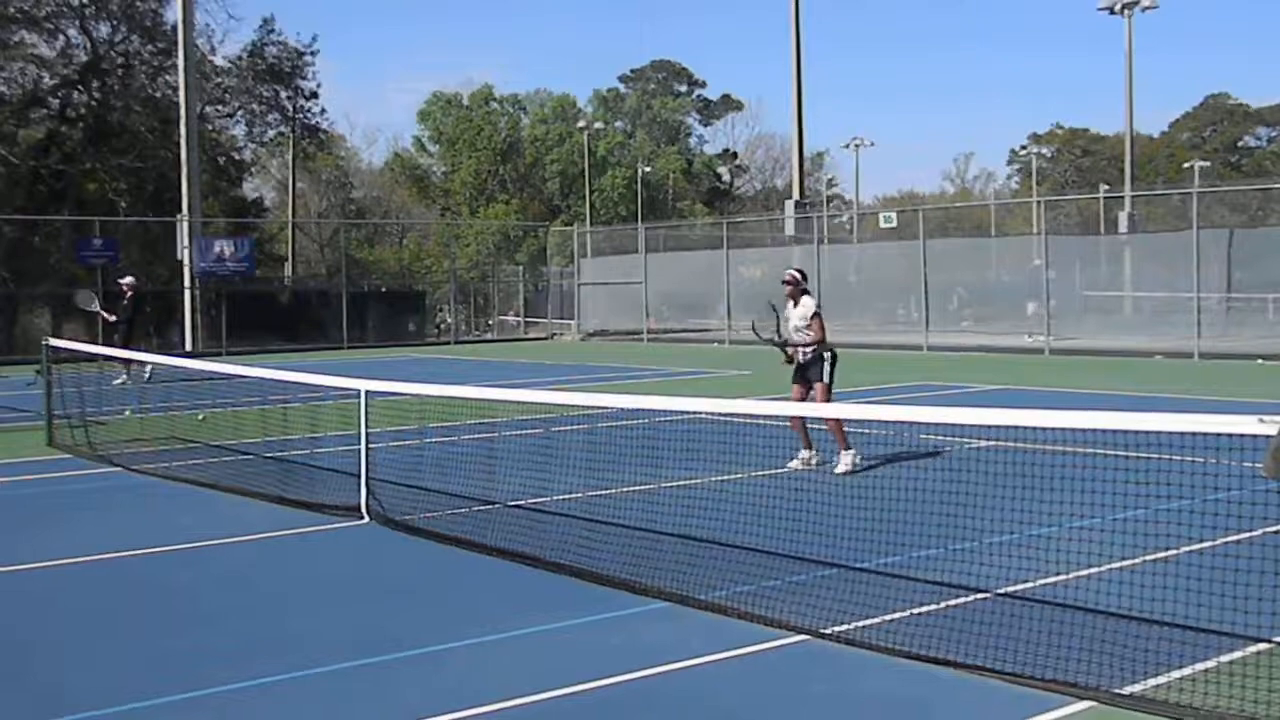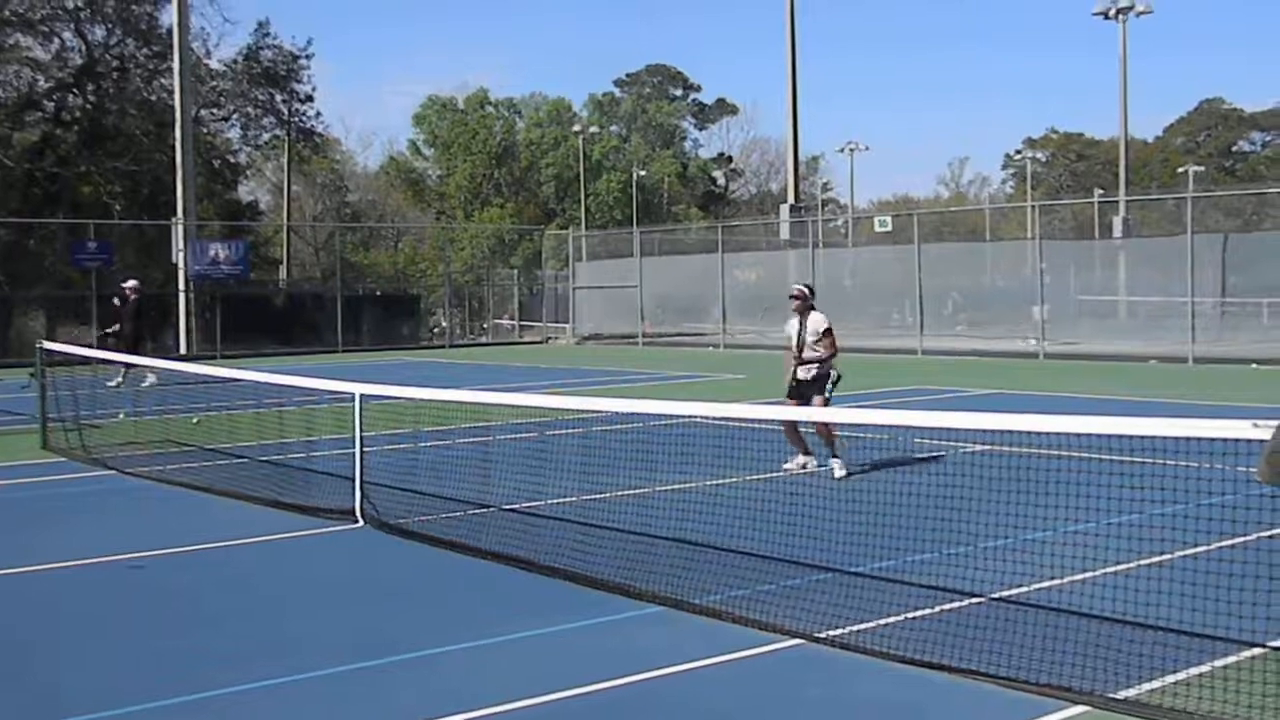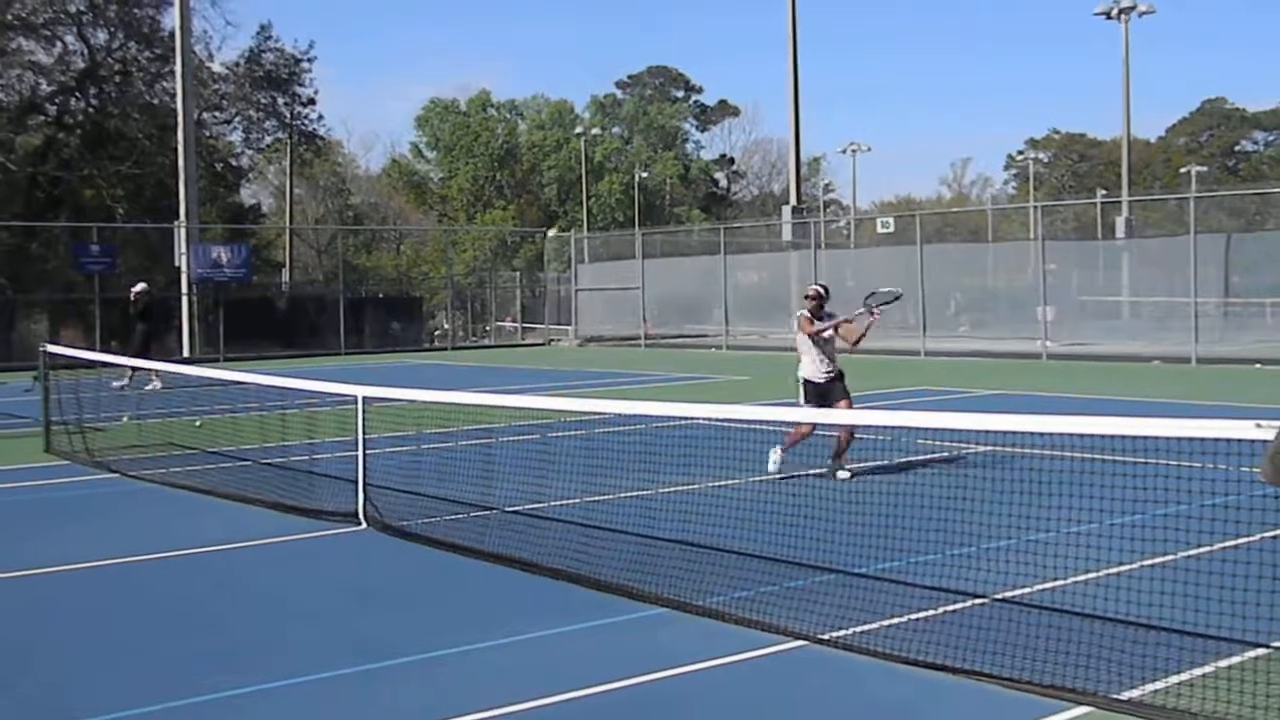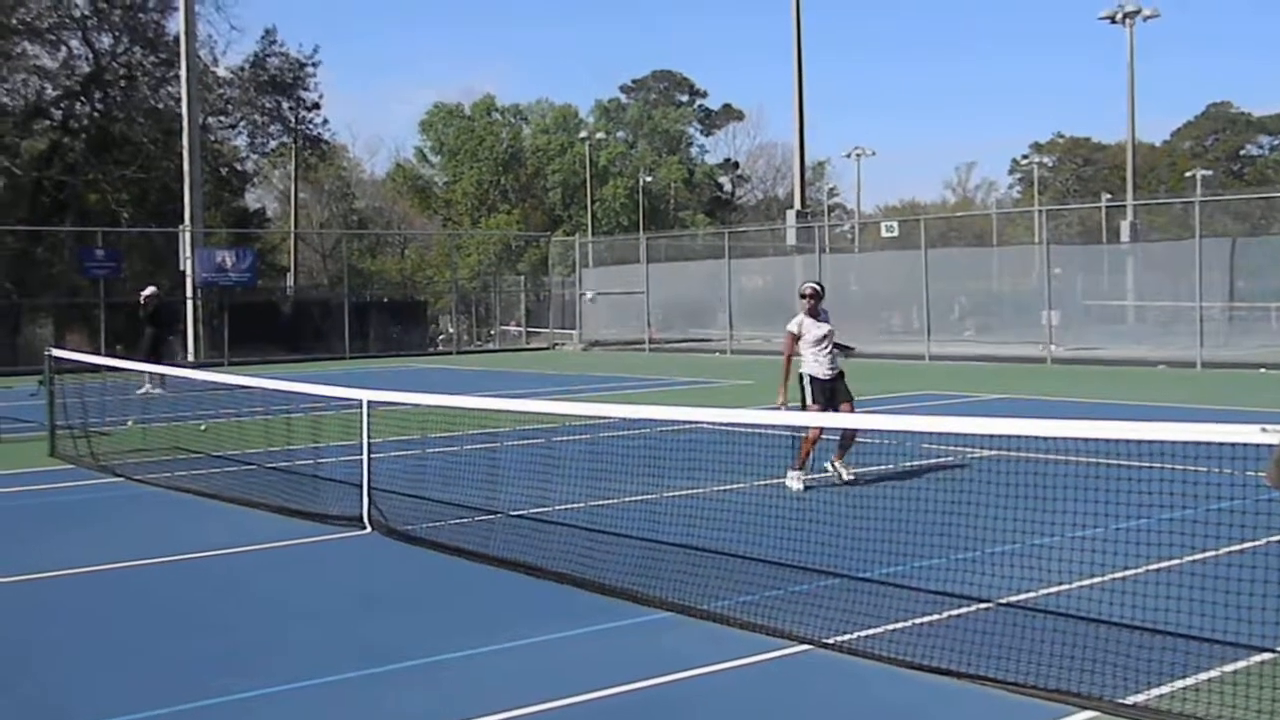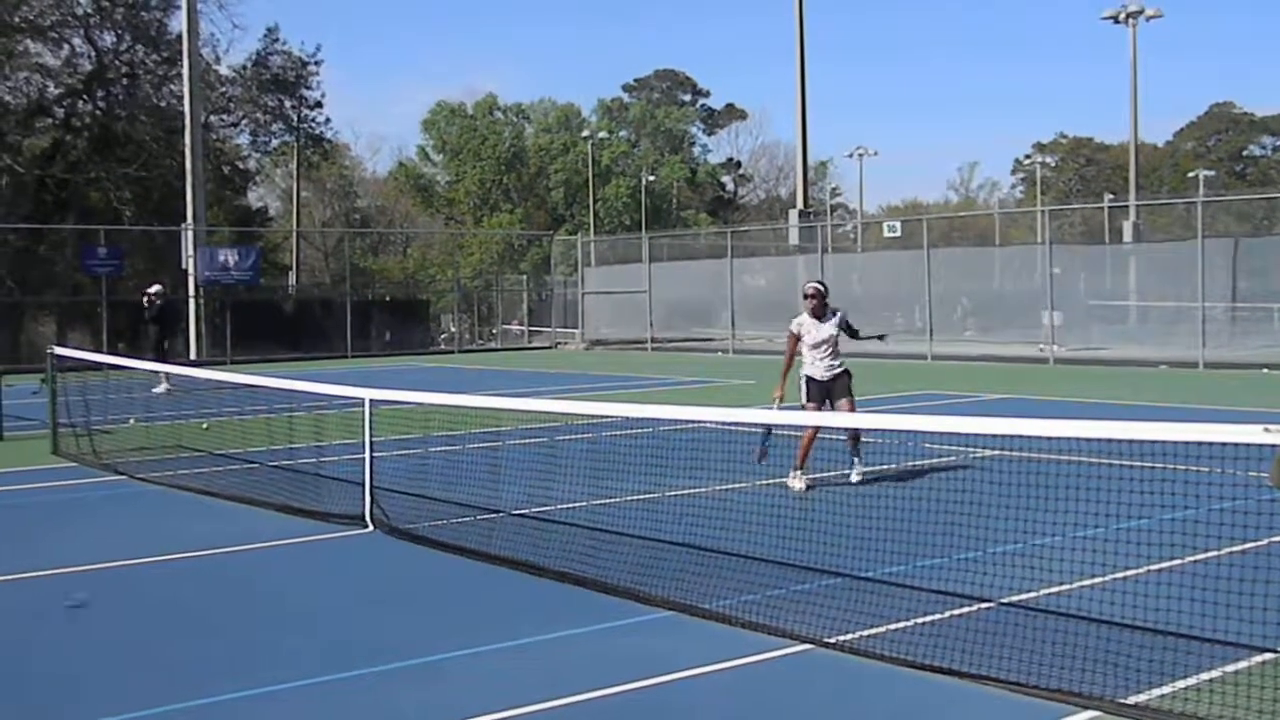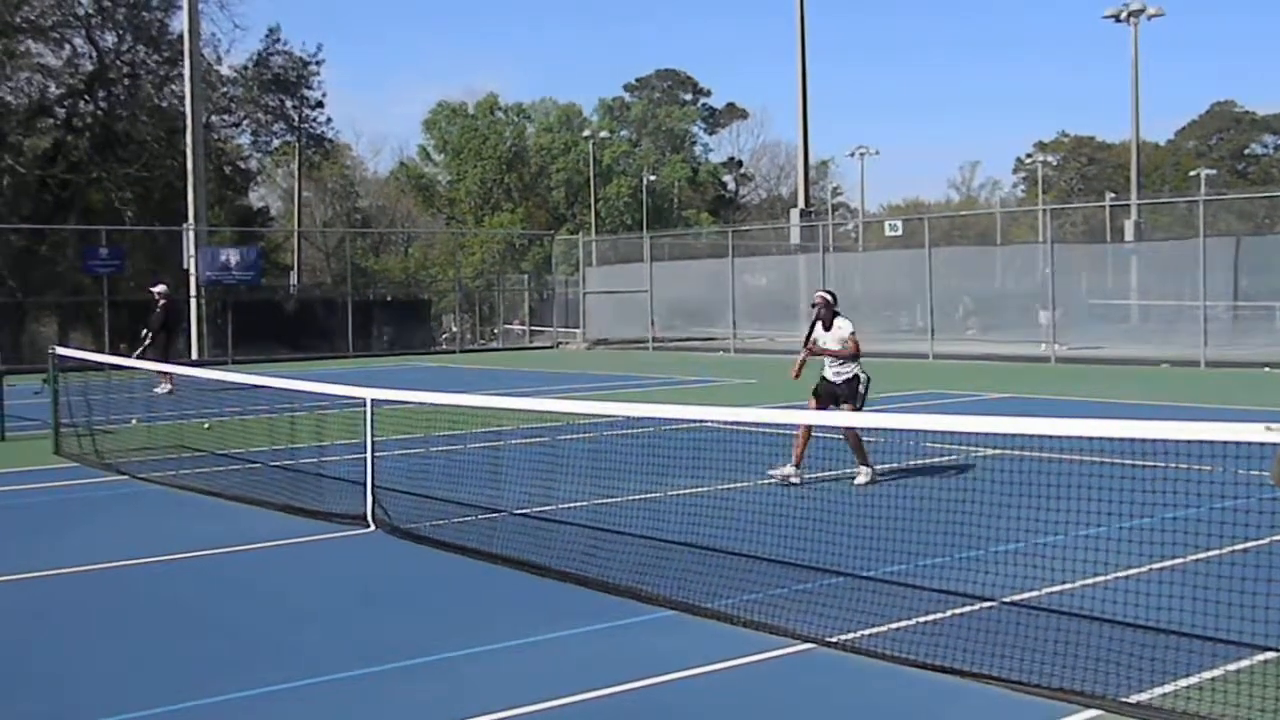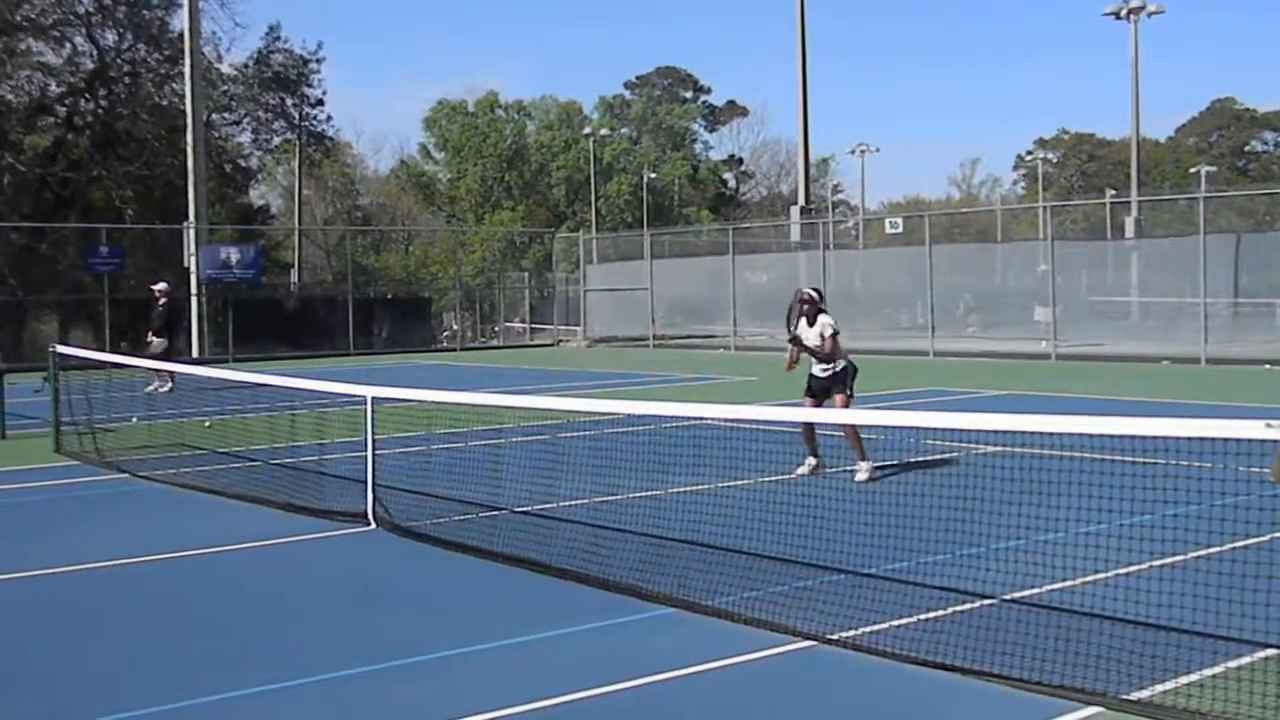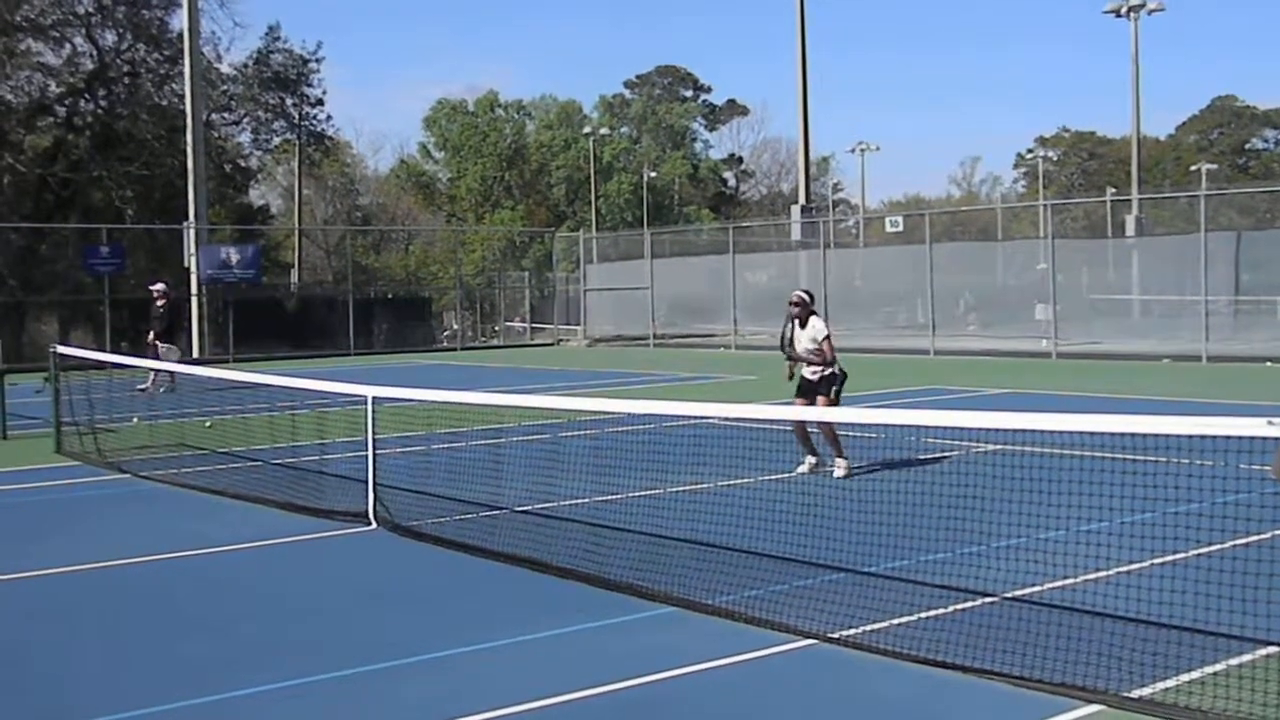
dt=0.3s
person 1, frame 1
left shoulder: (809, 304)
right shoulder: (790, 306)
left elbow: (821, 338)
left wrist: (792, 344)
right wrist: (792, 351)
left hip: (820, 358)
right hip: (803, 361)
left ankle: (846, 453)
right ankle: (808, 453)
person 1, frame 2
left shoulder: (820, 320)
right shoulder: (792, 324)
left elbow: (832, 351)
left wrist: (808, 359)
right wrist: (791, 372)
left hip: (823, 376)
right hip: (802, 378)
left knee: (818, 421)
right knee: (788, 422)
left ankle: (835, 459)
right ankle: (806, 457)
person 1, frame 3
left shoulder: (832, 319)
right shoulder: (803, 317)
left elbow: (853, 341)
right elbow: (810, 331)
left wrist: (870, 322)
right wrist: (837, 323)
left hip: (833, 378)
right hip: (810, 380)
right knee: (807, 429)
left ankle: (836, 462)
right ankle: (780, 450)
person 1, frame 4
left shoulder: (824, 315)
right shoulder: (797, 323)
right elbow: (788, 358)
left wrist: (839, 347)
right wrist: (783, 392)
left hip: (835, 377)
right hip: (813, 378)
left knee: (851, 426)
right knee: (816, 429)
left ankle: (837, 462)
right ankle: (795, 473)
person 1, frame 5
left shoulder: (837, 315)
right shoulder: (799, 323)
left elbow: (853, 333)
right elbow: (790, 355)
left wrist: (873, 336)
right wrist: (781, 386)
left hip: (837, 376)
right hip: (813, 379)
right knee: (812, 428)
left ankle: (855, 458)
right ankle: (796, 473)
person 1, frame 6
left shoulder: (844, 325)
right shoulder: (816, 328)
left elbow: (855, 354)
right elbow: (807, 352)
left wrist: (825, 351)
right wrist: (799, 366)
left hip: (851, 380)
right hip: (828, 380)
left knee: (847, 427)
left ankle: (865, 468)
right ankle: (793, 469)
person 1, frame 7
left shoulder: (826, 323)
right shoulder: (801, 323)
left elbow: (829, 357)
right elbow: (796, 349)
left wrist: (804, 347)
right wrist: (792, 360)
left hip: (839, 372)
right hip: (817, 375)
left ankle: (864, 463)
right ankle: (813, 460)
person 1, frame 8
left shoulder: (818, 326)
right shoulder: (792, 325)
left elbow: (830, 359)
left wrist: (803, 359)
right wrist: (791, 366)
left hip: (828, 376)
right hip: (807, 378)
right knee: (796, 419)
left ankle: (841, 460)
right ankle: (812, 458)
